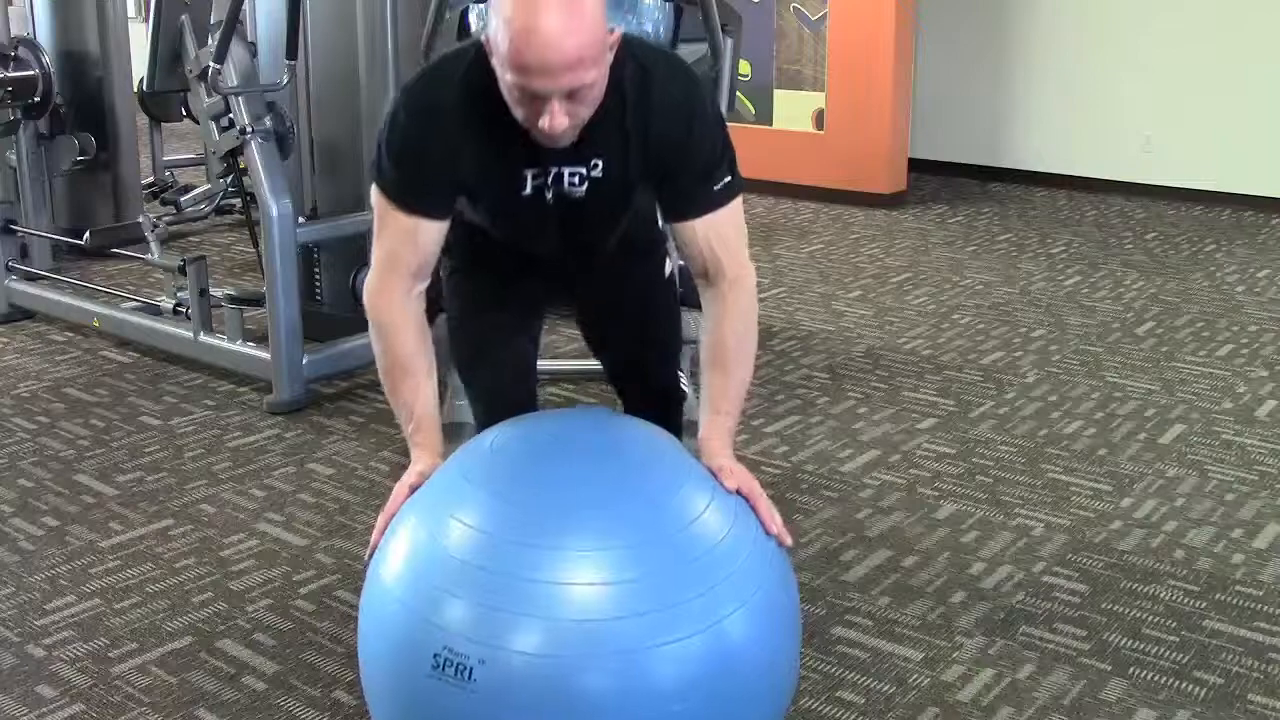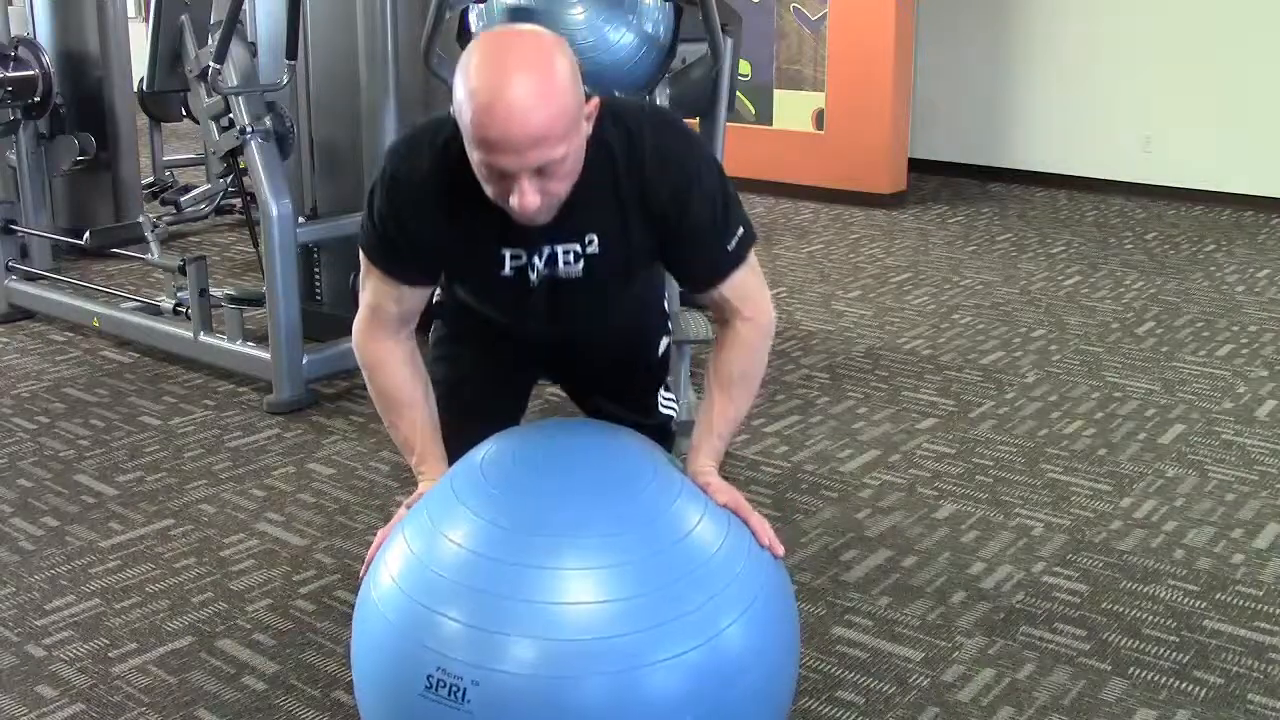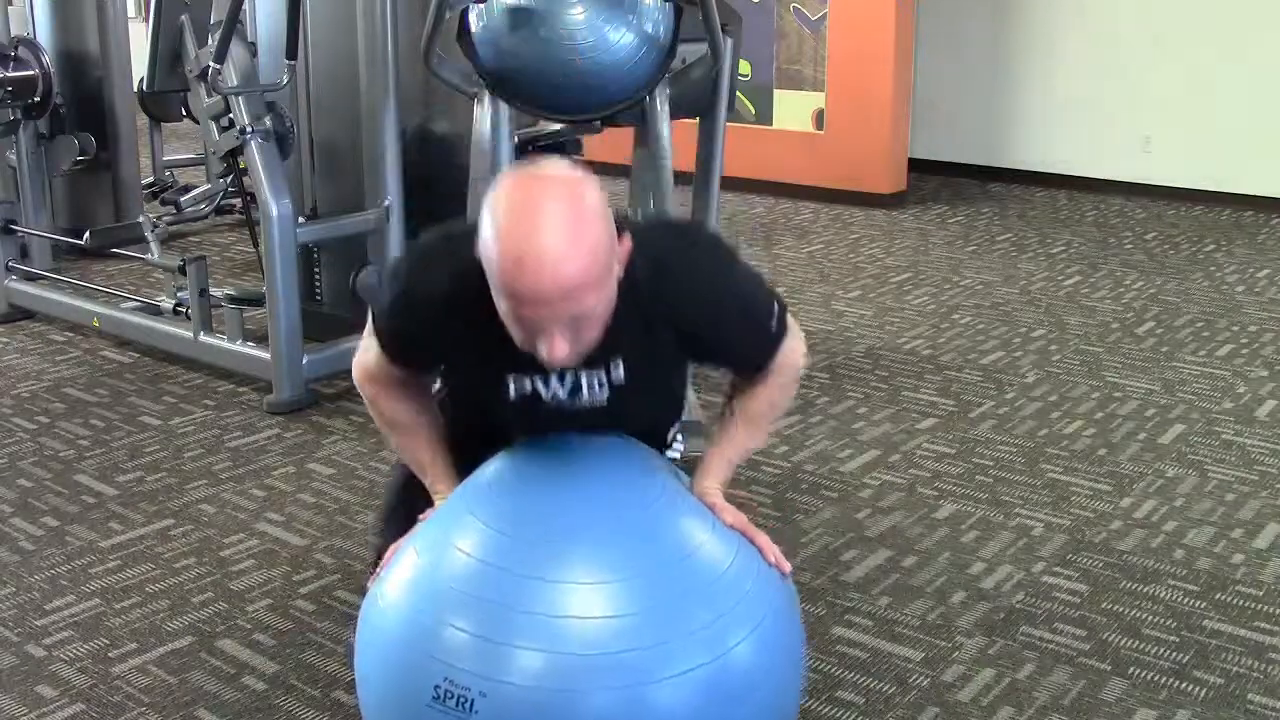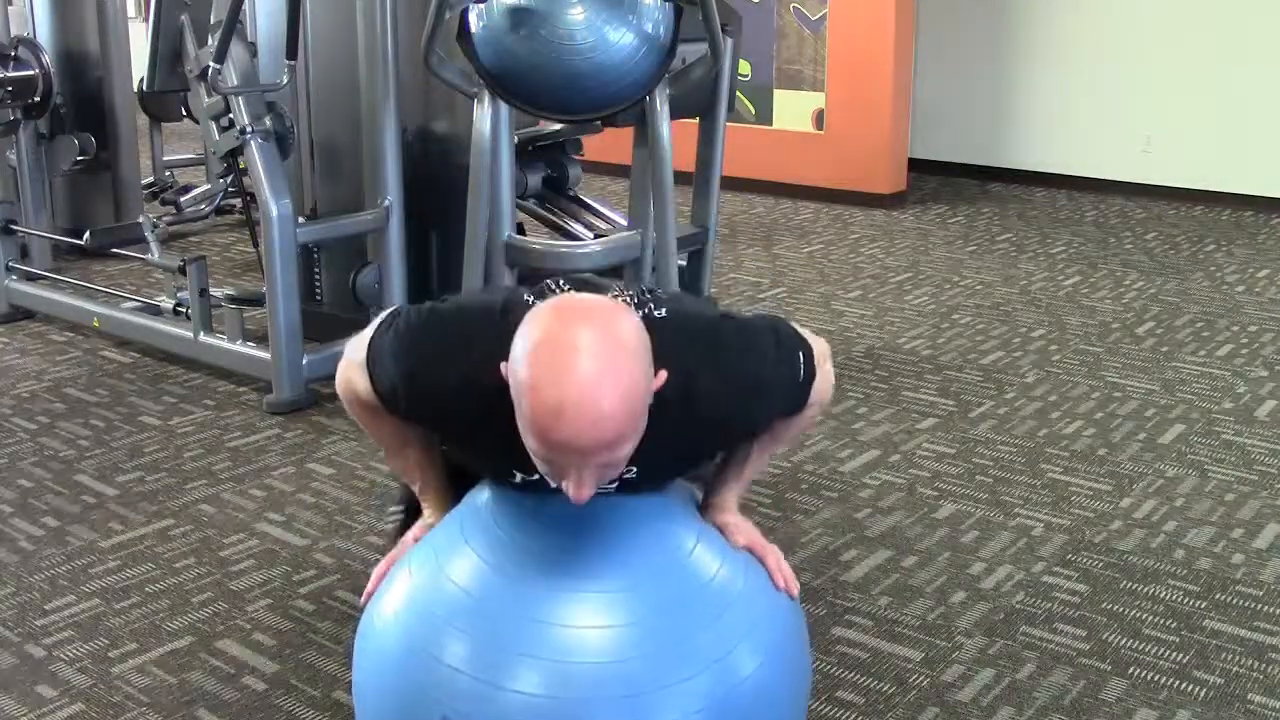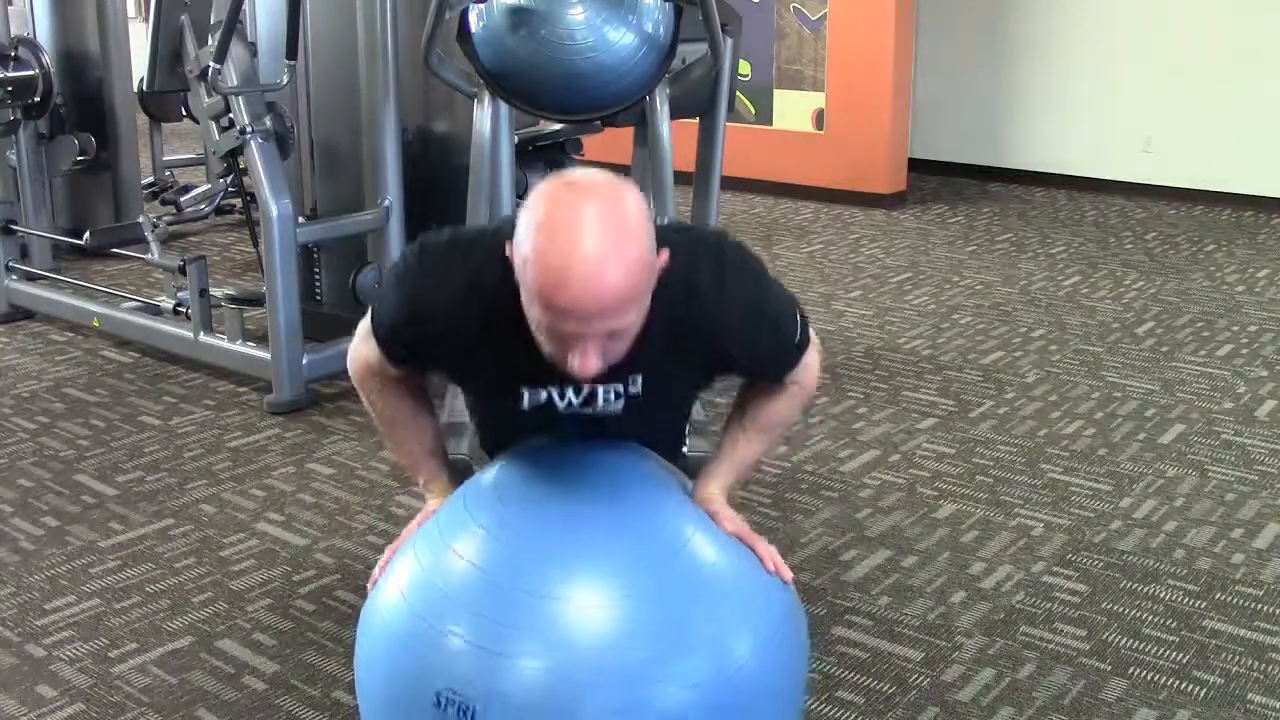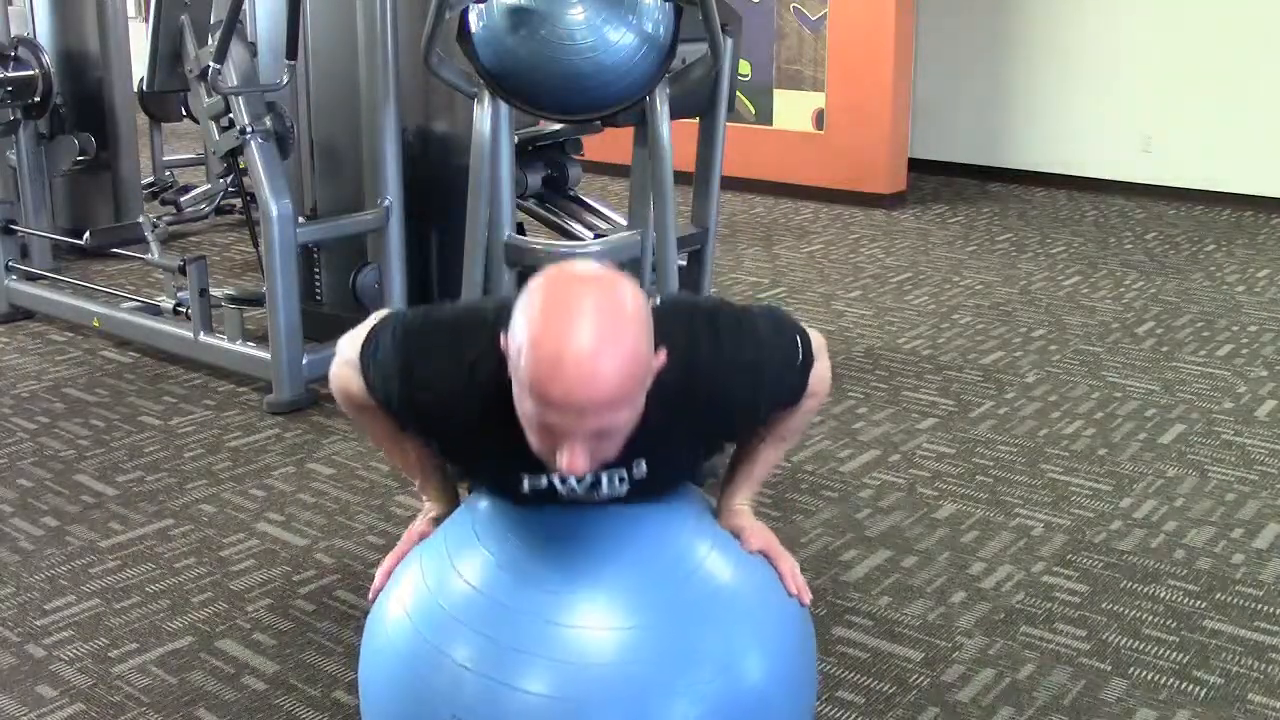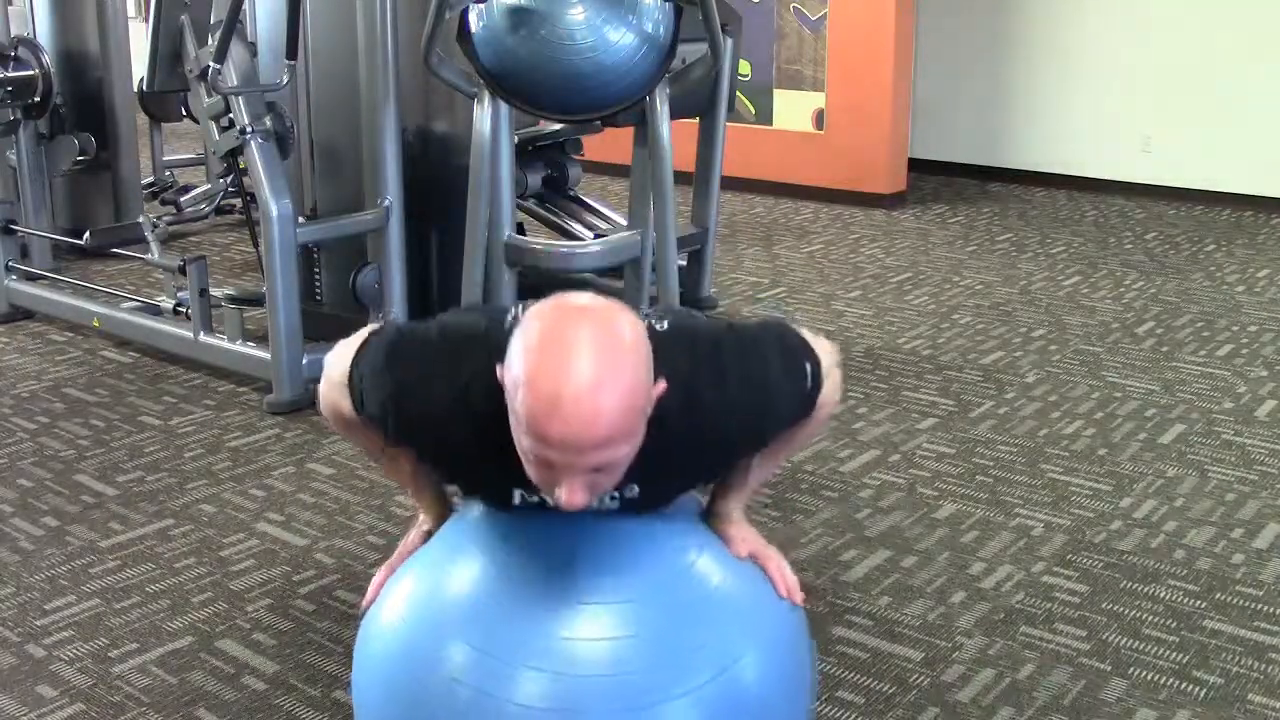
dt=0.4s
person 1, frame 1
left shoulder: (668, 94)
right shoulder: (436, 105)
left elbow: (726, 276)
right elbow: (397, 282)
left wrist: (716, 447)
right wrist: (426, 454)
left hip: (619, 243)
right hip: (492, 249)
left knee: (656, 410)
right knee: (505, 426)
person 1, frame 2
left shoulder: (663, 156)
right shoulder: (417, 174)
left elbow: (747, 312)
right elbow: (383, 328)
left wrist: (703, 464)
right wrist: (432, 476)
left hip: (620, 330)
right hip: (481, 326)
person 1, frame 3
left shoulder: (689, 275)
right shoulder: (434, 281)
left elbow: (781, 362)
right elbow: (379, 374)
left wrist: (708, 483)
right wrist: (445, 493)
person 1, frame 4
left shoulder: (718, 370)
right shoulder: (443, 357)
left elbow: (816, 373)
right elbow: (356, 377)
left wrist: (723, 500)
right wrist: (437, 507)
person 1, frame 5
left shoulder: (717, 283)
right shoulder: (441, 282)
left elbow: (795, 374)
right elbow: (374, 366)
left wrist: (712, 490)
right wrist: (439, 493)
person 1, frame 6
left shoulder: (719, 359)
right shoulder: (441, 364)
left elbow: (812, 376)
right elbow: (349, 366)
left wrist: (735, 502)
right wrist: (437, 496)
person 1, frame 7
left shoulder: (720, 381)
right shoulder: (430, 375)
left elbow: (821, 369)
right elbow: (339, 388)
left wrist: (728, 509)
right wrist: (432, 513)
